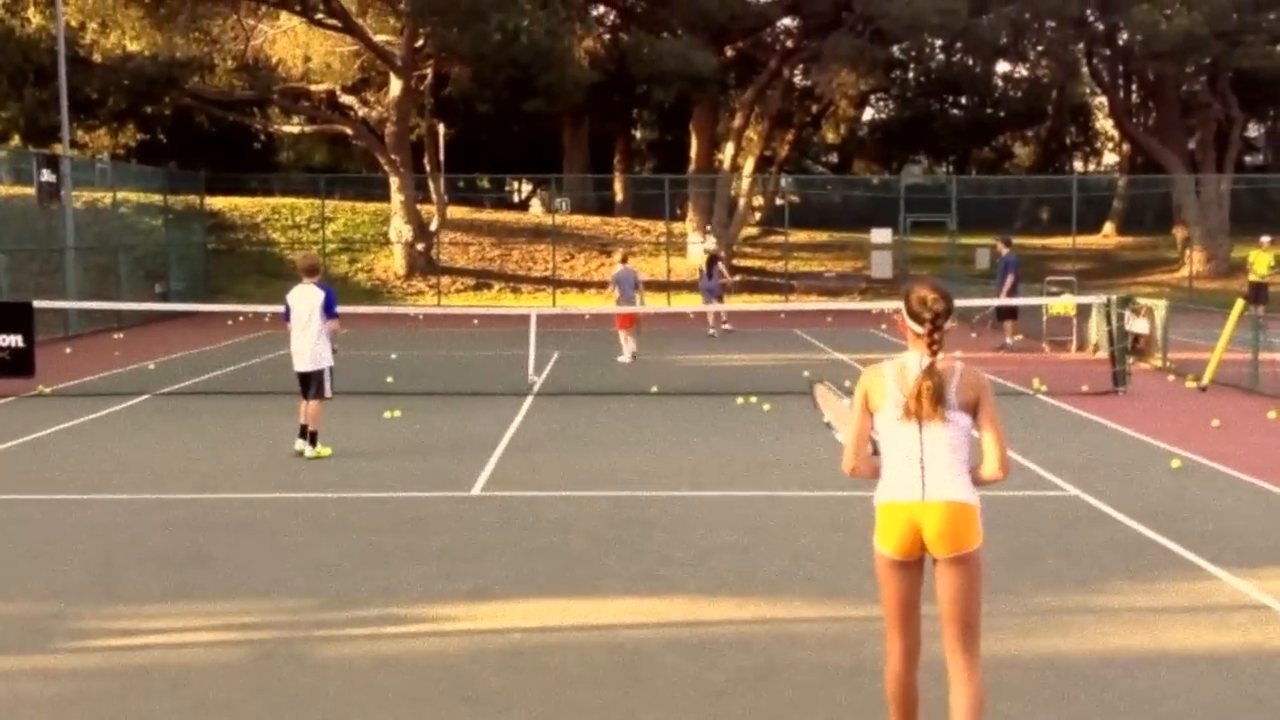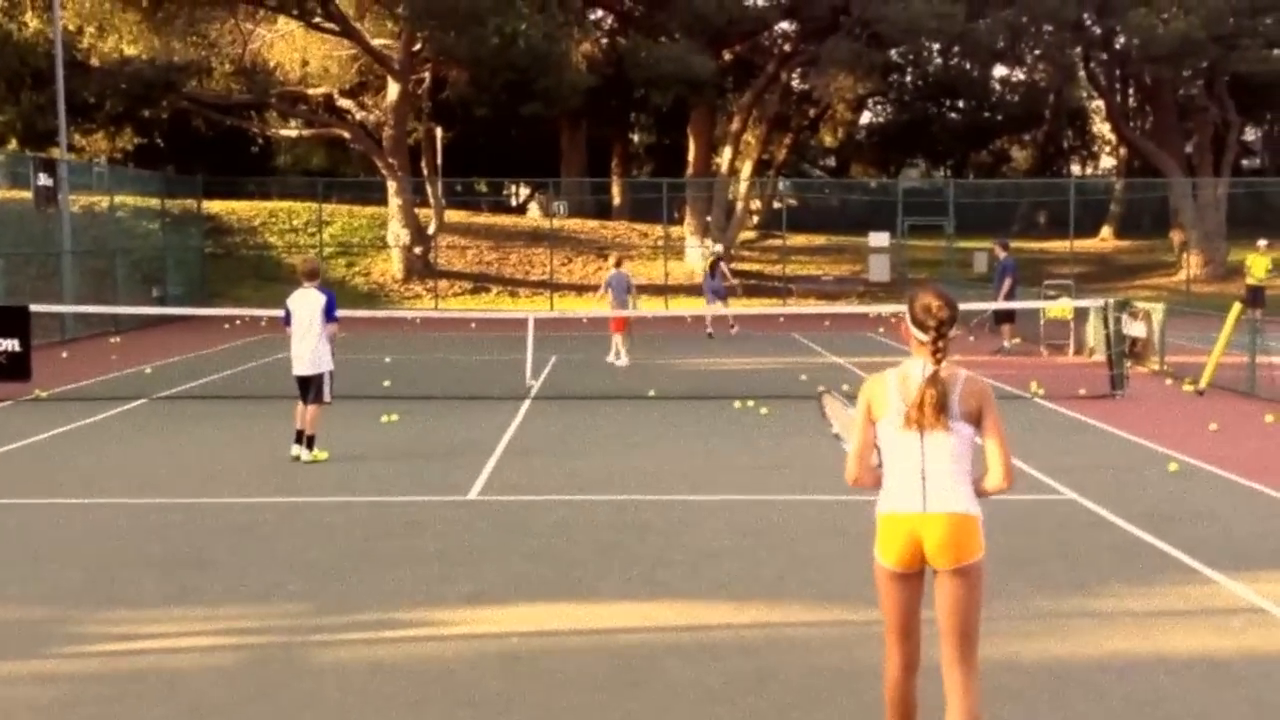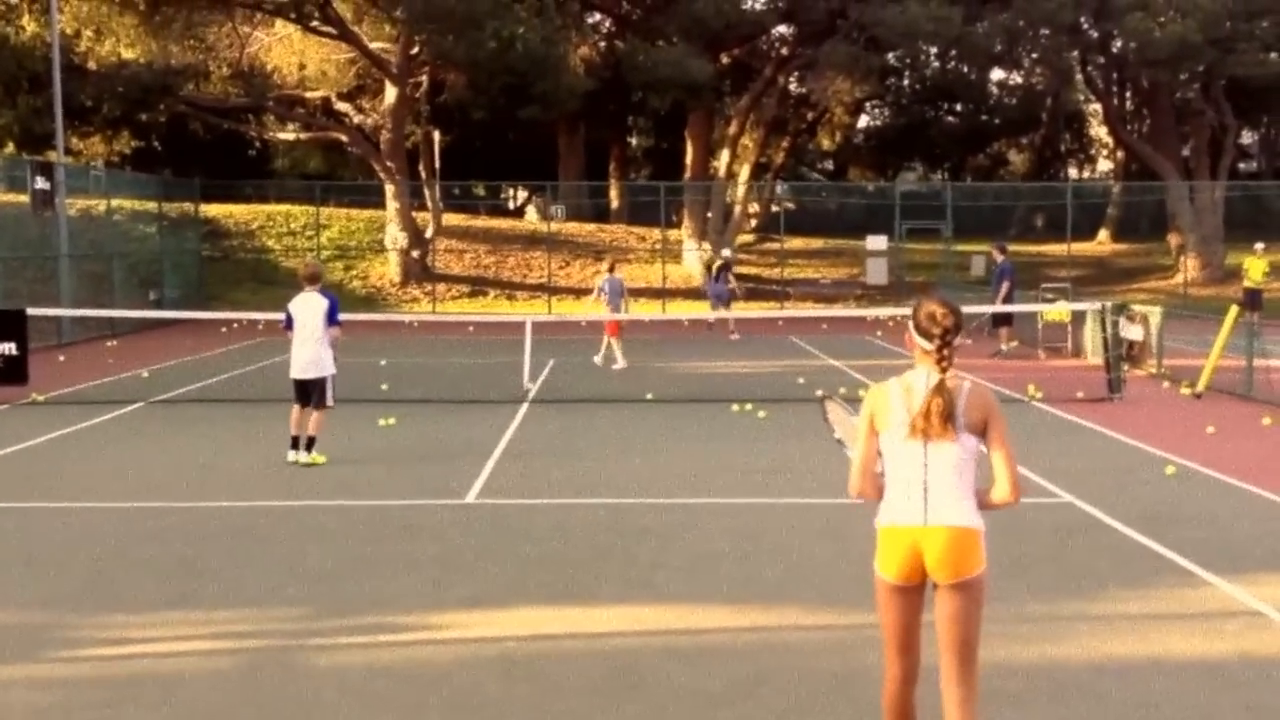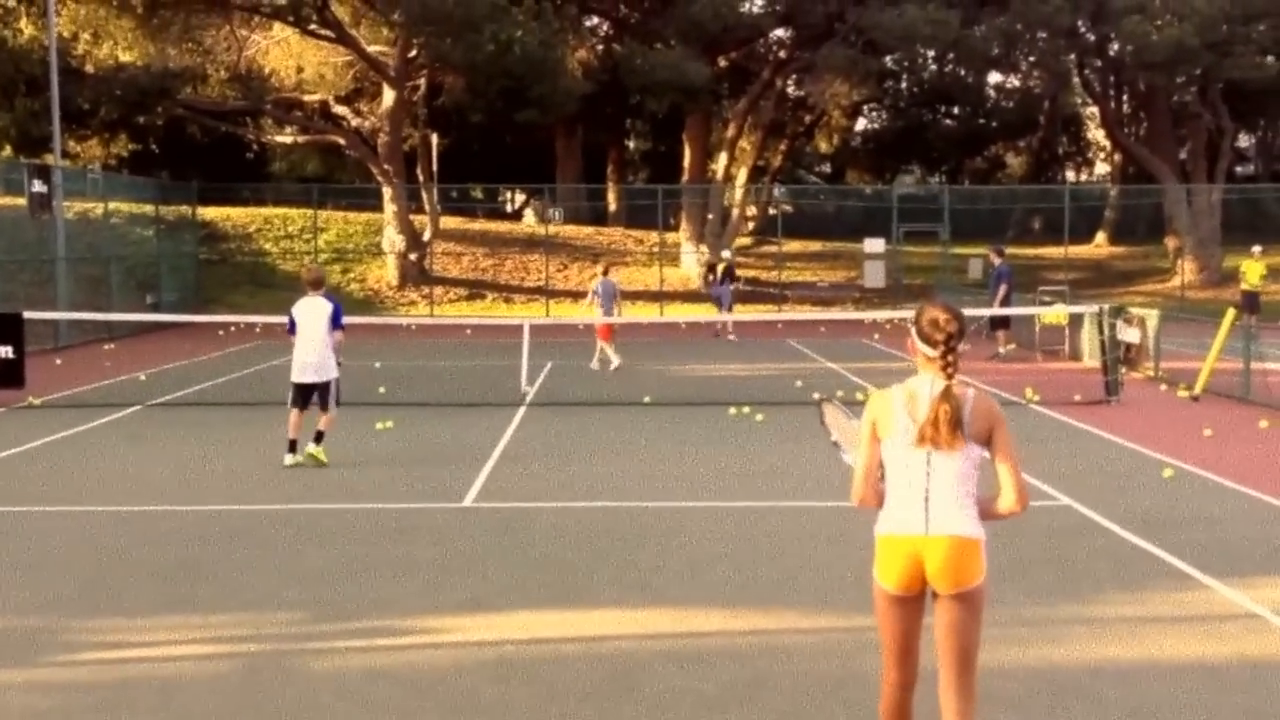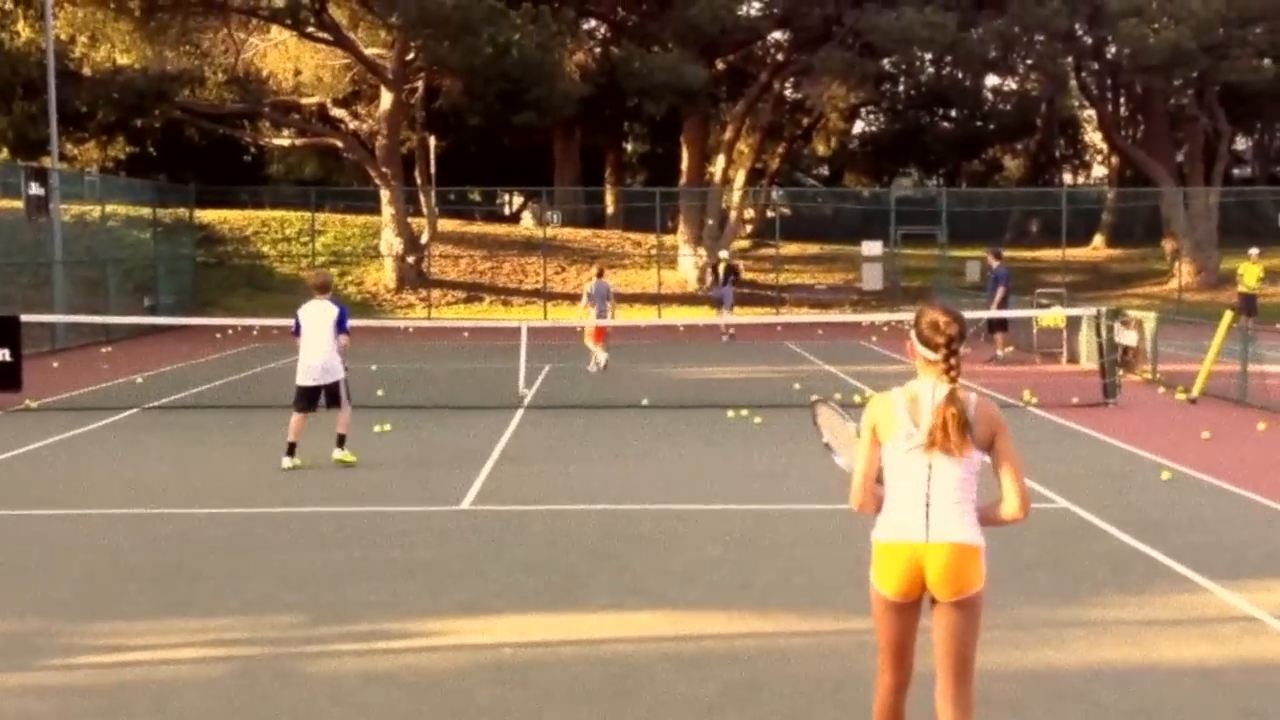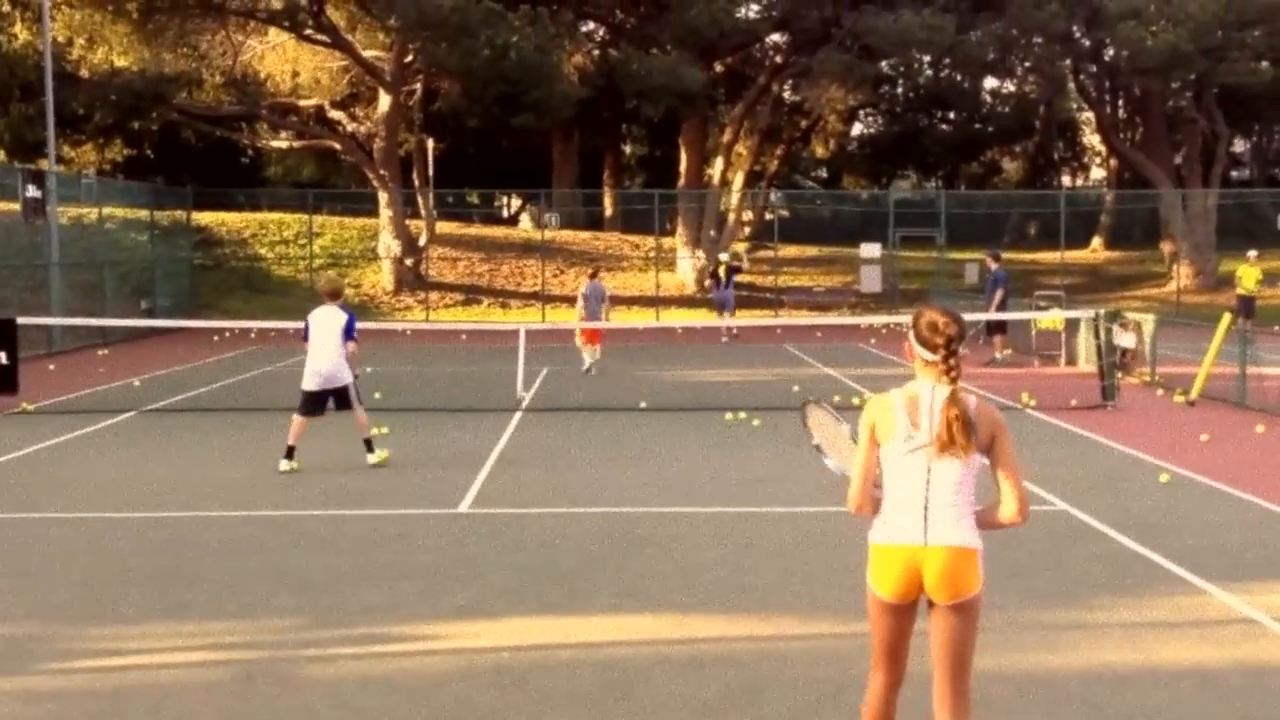
dt=0.1s
person 1, frame 1
left shoulder: (873, 378)
right shoulder: (971, 380)
left elbow: (853, 464)
right elbow: (996, 466)
left hip: (895, 516)
right hip: (955, 515)
left knee: (902, 650)
right knee: (963, 656)
person 1, frame 2
left shoulder: (876, 388)
right shoulder: (975, 389)
left elbow: (857, 475)
right elbow: (1001, 477)
left hip: (896, 527)
right hip: (957, 526)
left knee: (901, 659)
right knee: (960, 670)
person 1, frame 3
left shoulder: (879, 397)
right shoulder: (979, 400)
left elbow: (860, 487)
right elbow: (1008, 490)
left hip: (897, 539)
right hip: (959, 540)
left knee: (900, 670)
right knee: (959, 683)
person 1, frame 4
left shoulder: (881, 404)
right shoulder: (984, 409)
left elbow: (862, 495)
right elbow: (1014, 500)
left hip: (896, 548)
right hip: (959, 549)
left knee: (898, 674)
person 1, frame 5
left shoulder: (881, 407)
right shoulder: (986, 414)
left elbow: (861, 500)
right elbow: (1016, 507)
right wrist: (965, 515)
left hip: (895, 553)
right hip: (959, 556)
left knee: (891, 678)
person 1, frame 6
left shoulder: (880, 408)
right shoulder: (986, 417)
left elbow: (858, 502)
right elbow: (1015, 510)
right wrist: (963, 518)
left hip: (892, 555)
right hip: (957, 559)
left knee: (885, 677)
person 2, frame 1
left shoulder: (291, 294)
right shoulder: (325, 292)
left elbow: (289, 326)
right elbow: (333, 325)
right wrist: (330, 344)
left hip: (298, 353)
right hip: (319, 353)
left knee: (306, 397)
right knee: (316, 398)
left ankle: (301, 440)
right ankle: (312, 445)
person 2, frame 2
left shoulder: (292, 299)
right shoulder: (326, 296)
left elbow: (289, 330)
right elbow: (332, 329)
right wrist: (329, 347)
left hip: (298, 357)
right hip: (319, 357)
left knee: (303, 401)
right knee: (315, 403)
left ankle: (298, 445)
right ankle: (309, 449)
person 2, frame 3
left shoulder: (293, 303)
right shoulder: (328, 300)
left elbow: (291, 334)
right elbow: (335, 333)
right wrist: (332, 351)
left hip: (298, 362)
right hip: (321, 361)
left knee: (300, 405)
right knee: (321, 407)
left ankle: (294, 450)
right ankle: (307, 452)
person 2, frame 4
left shoulder: (296, 307)
right shoulder: (332, 305)
left elbow: (293, 338)
right elbow: (338, 337)
right wrist: (336, 356)
left hip: (300, 365)
right hip: (324, 364)
left knee: (297, 409)
right knee: (328, 409)
left ankle: (291, 453)
right ankle: (315, 445)
person 2, frame 5
left shoulder: (302, 310)
right shoulder: (338, 309)
left elbow: (299, 340)
right elbow: (343, 341)
right wrist: (342, 360)
left hip: (306, 367)
right hip: (330, 366)
left knee: (300, 412)
right knee: (344, 407)
left ankle: (289, 456)
right ankle: (340, 449)
person 2, frame 6
left shoulder: (312, 316)
right shoulder: (346, 316)
left elbow: (308, 346)
right elbow: (351, 348)
right wrist: (350, 367)
left hip: (313, 372)
right hip: (337, 371)
left knee: (302, 416)
right knee: (357, 409)
left ankle: (287, 459)
right ankle: (371, 453)
